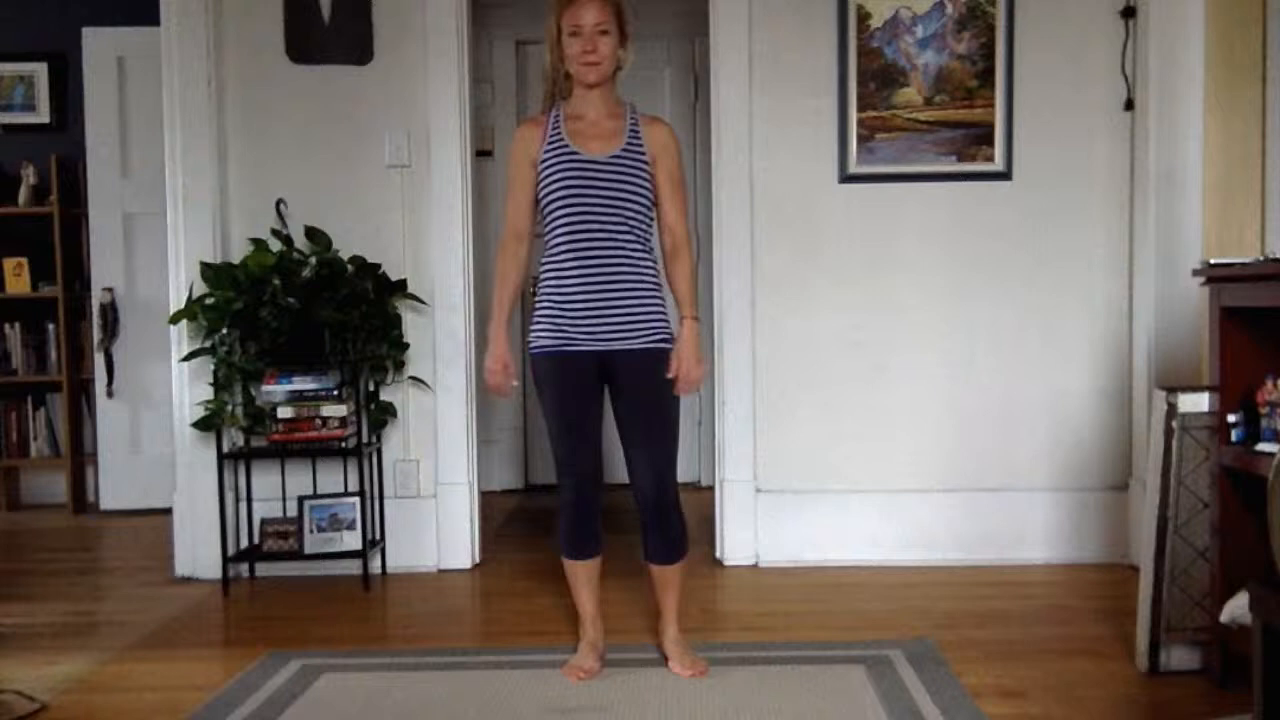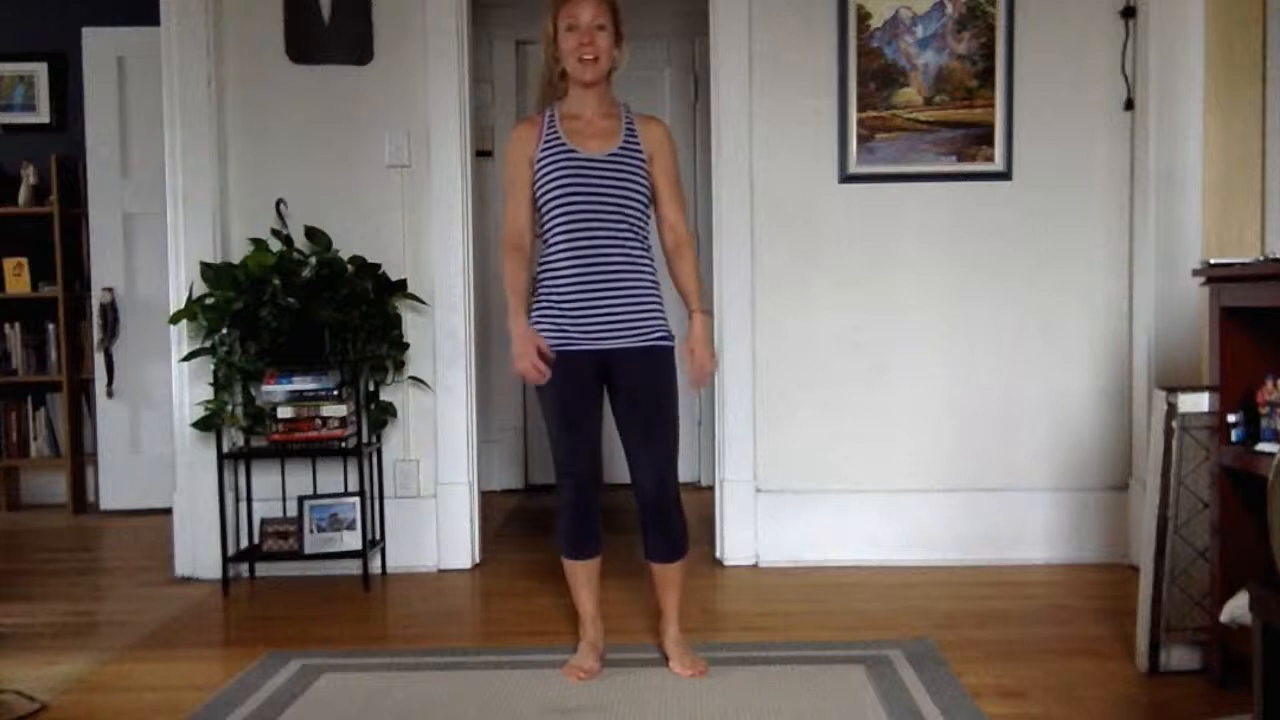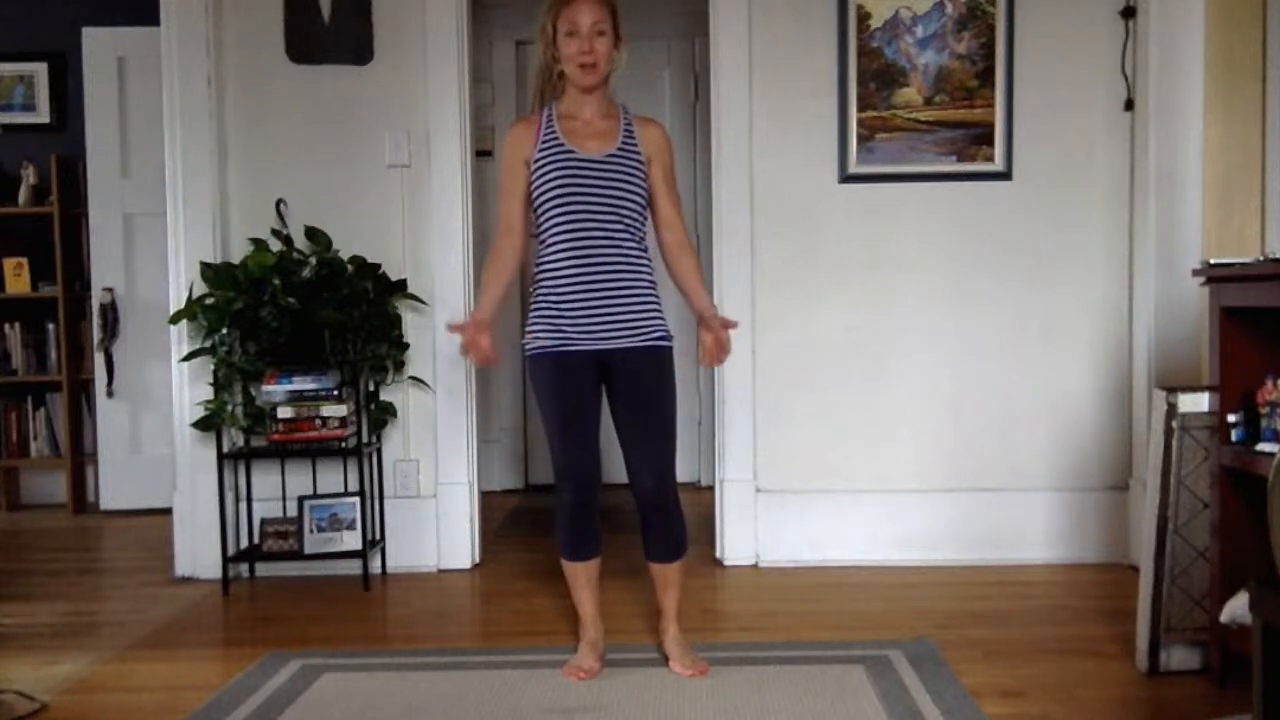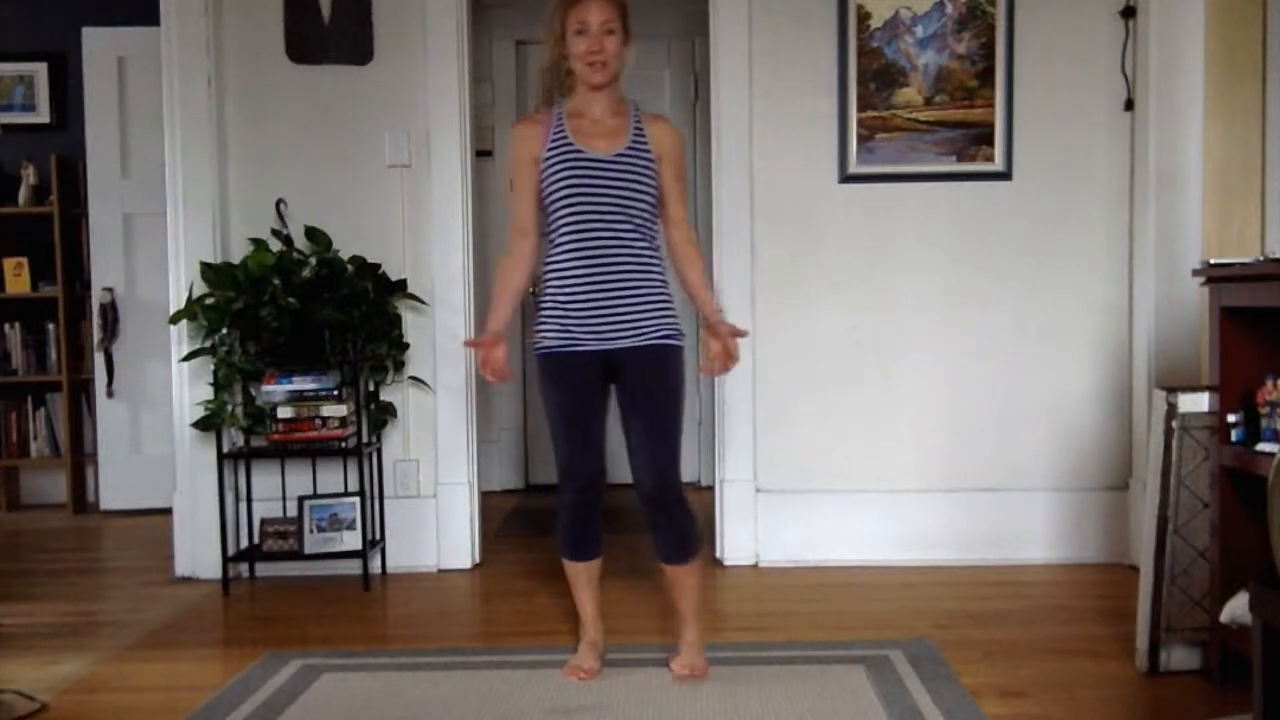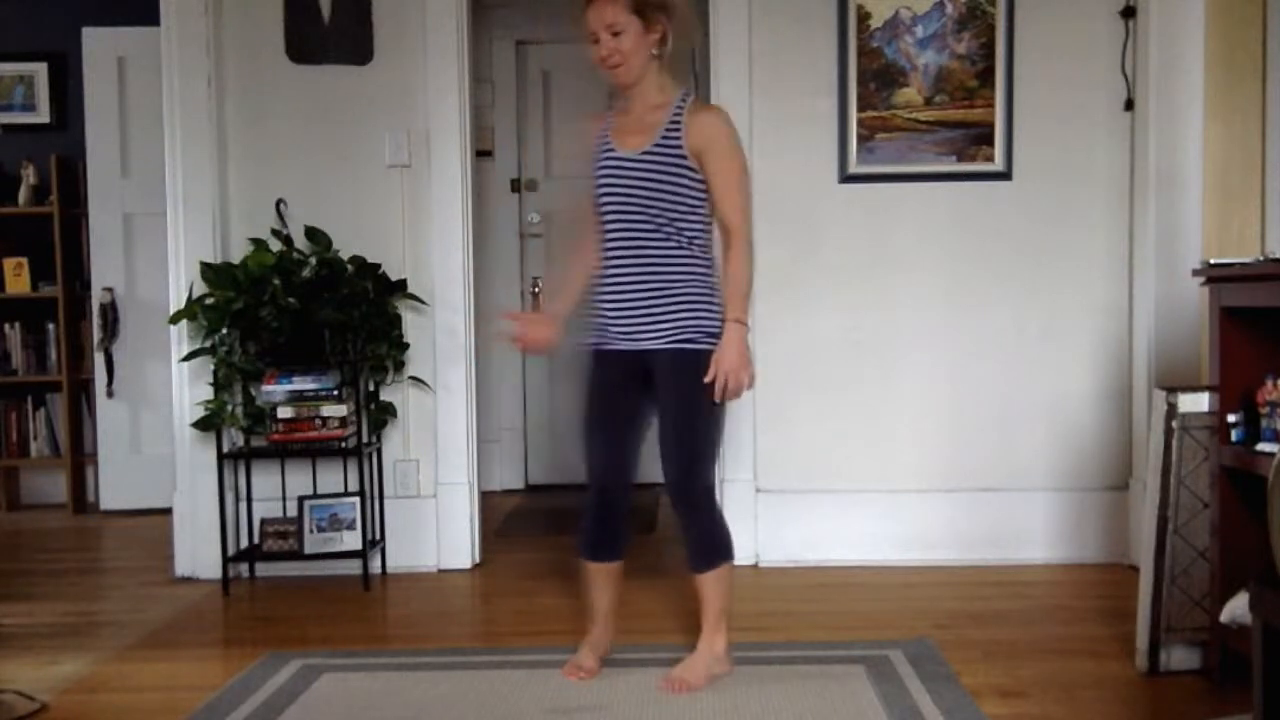
dt=0.4s
person 1, frame 1
left shoulder: (655, 136)
right shoulder: (534, 137)
left elbow: (676, 238)
right elbow: (514, 239)
left wrist: (688, 327)
right wrist: (497, 332)
left hip: (642, 336)
right hip: (562, 338)
left knee: (656, 485)
right knee: (577, 483)
left ankle: (671, 631)
right ankle: (590, 634)
person 1, frame 2
left shoulder: (650, 134)
right shoulder: (529, 137)
left elbow: (676, 234)
right elbow: (517, 239)
left wrist: (699, 316)
right wrist: (520, 323)
left hip: (641, 334)
right hip: (562, 336)
left knee: (656, 482)
right knee: (577, 482)
left ankle: (673, 631)
right ankle: (590, 633)
person 1, frame 3
left shoulder: (648, 136)
right shoulder: (526, 138)
left elbow: (673, 236)
right elbow: (509, 238)
left wrist: (706, 314)
right wrist: (482, 318)
left hip: (639, 335)
right hip: (559, 338)
left knee: (655, 483)
right knee: (576, 483)
left ankle: (671, 629)
right ankle: (590, 633)
person 1, frame 4
left shoulder: (657, 133)
right shoulder: (535, 135)
left elbow: (681, 236)
right elbow: (523, 239)
left wrist: (713, 319)
right wrist: (496, 327)
left hip: (648, 334)
right hip: (567, 337)
left knee: (658, 482)
right knee: (579, 483)
left ankle: (689, 628)
right ankle: (590, 633)
person 1, frame 5
left shoulder: (702, 124)
right shoulder: (604, 129)
left elbow: (736, 234)
left wrist: (734, 329)
right wrist: (555, 313)
left hip: (686, 336)
right hip: (616, 339)
left knee: (687, 486)
right knee: (604, 481)
left ankle: (714, 645)
right ankle: (600, 627)
